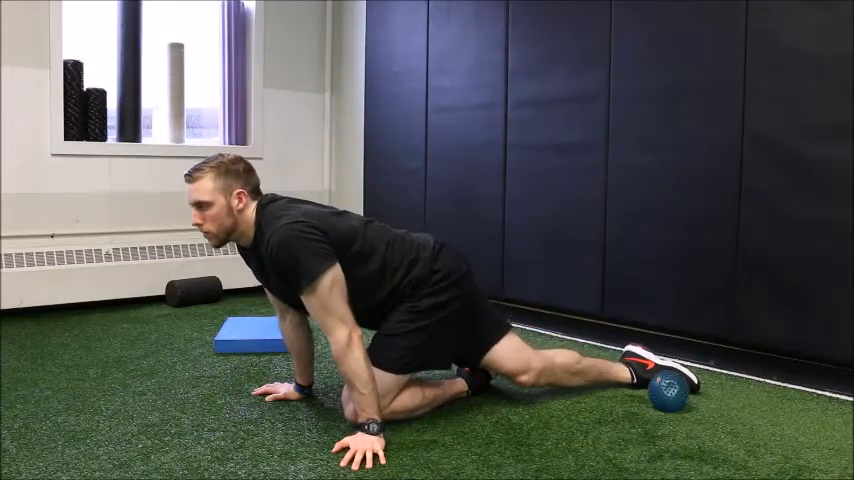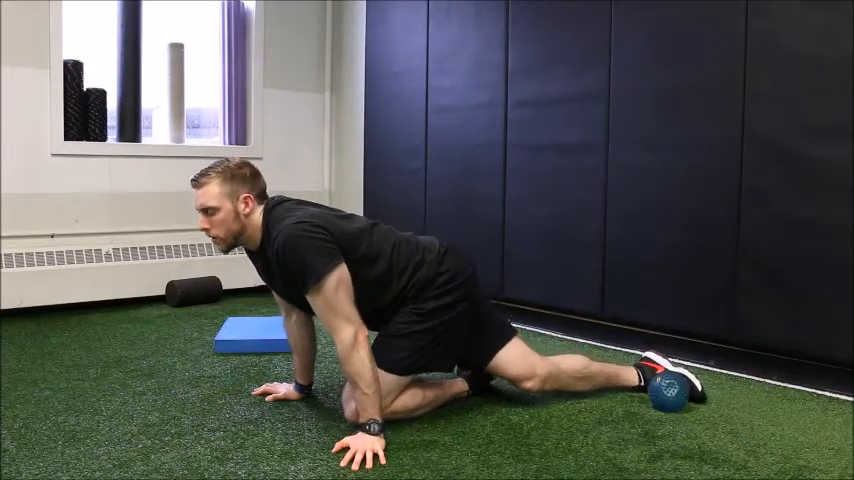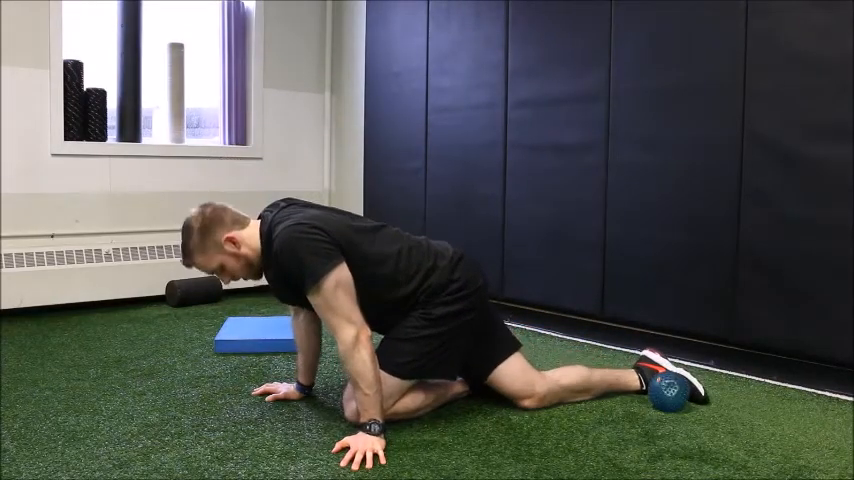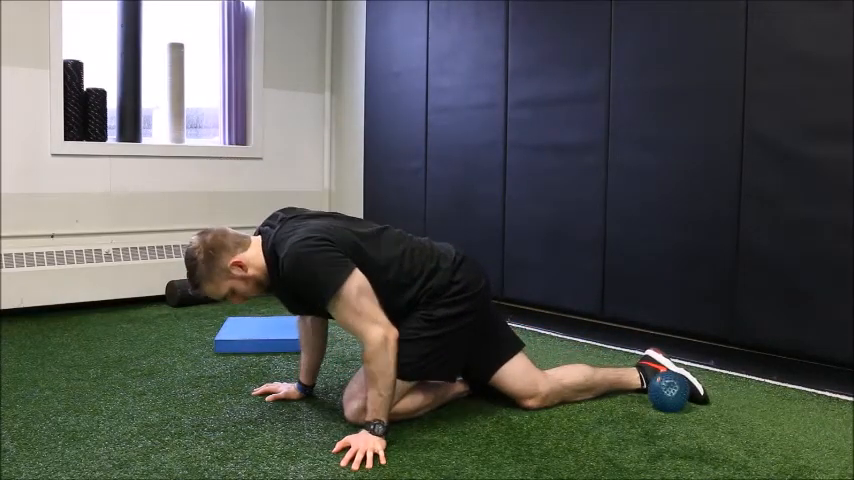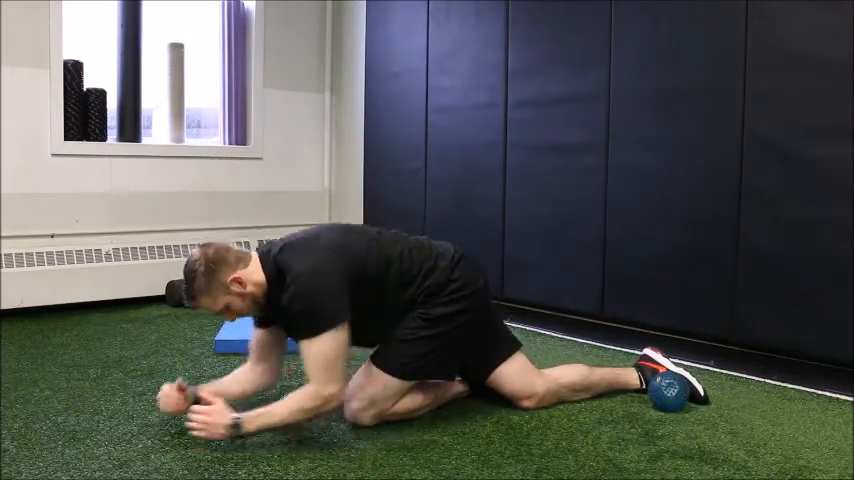
dt=0.5s
person 1, frame 1
left shoulder: (290, 238)
right shoulder: (252, 240)
left elbow: (344, 335)
right elbow: (290, 313)
left wrist: (370, 429)
right wrist: (301, 384)
left hip: (431, 285)
right hip: (435, 281)
left knee: (358, 407)
right knee: (528, 369)
left ankle: (494, 381)
right ankle: (632, 369)
person 1, frame 2
left shoulder: (296, 238)
right shoulder: (260, 241)
left elbow: (350, 333)
right elbow: (295, 314)
left wrist: (371, 428)
right wrist: (301, 384)
left hip: (437, 287)
right hip: (440, 283)
left knee: (357, 407)
right knee: (534, 375)
left ankle: (465, 383)
right ankle: (641, 374)
person 1, frame 3
left shoulder: (296, 241)
right shoulder: (274, 230)
left elbow: (352, 334)
right elbow: (305, 312)
left wrist: (371, 429)
right wrist: (302, 384)
left hip: (444, 294)
right hip: (451, 289)
left knee: (358, 408)
right knee: (532, 392)
left ankle: (464, 385)
right ankle: (642, 375)
person 1, frame 4
left shoulder: (303, 254)
right shoulder: (274, 238)
left elbow: (380, 334)
right elbow: (311, 311)
left wrist: (375, 428)
right wrist: (303, 384)
left hip: (448, 295)
right hip: (454, 288)
left knee: (358, 406)
right knee: (535, 391)
left ankle: (466, 382)
right ankle: (644, 374)
person 1, frame 5
left shoulder: (307, 282)
right shoulder: (268, 281)
left elbow: (323, 392)
right elbow: (260, 371)
left wrist: (233, 423)
right wrist: (196, 395)
left hip: (446, 293)
right hip: (451, 291)
left knee: (361, 406)
right knee: (532, 392)
left ankle: (464, 384)
right ankle: (642, 373)
